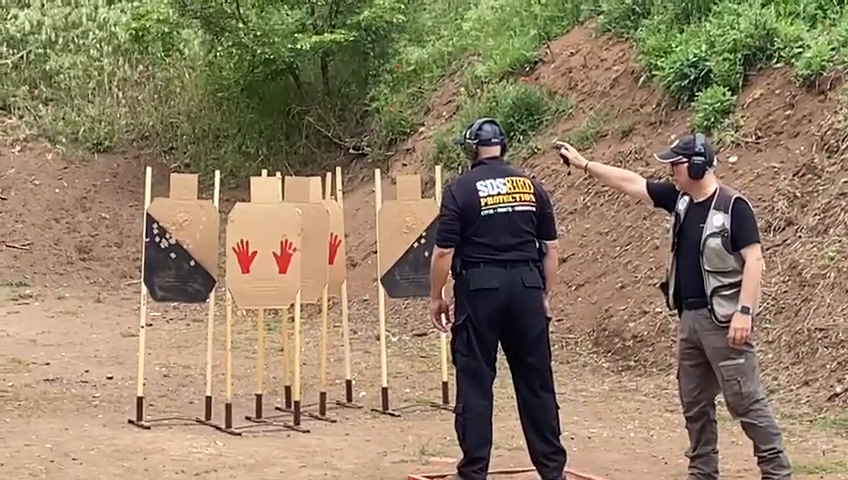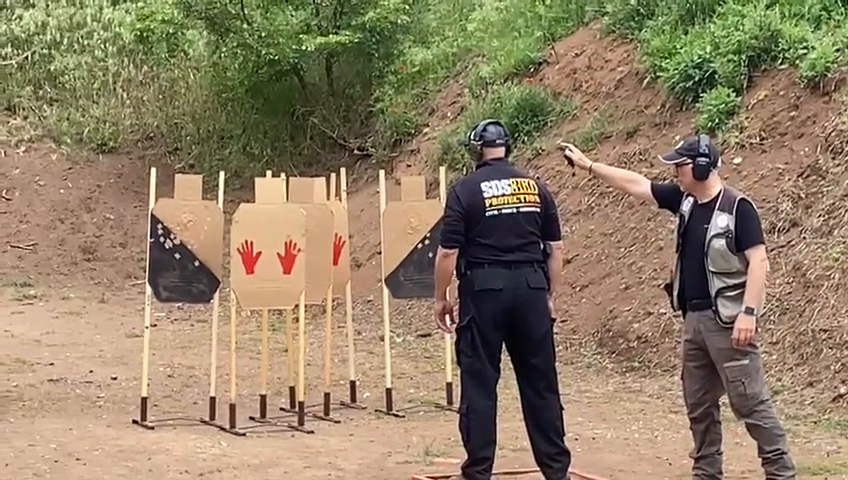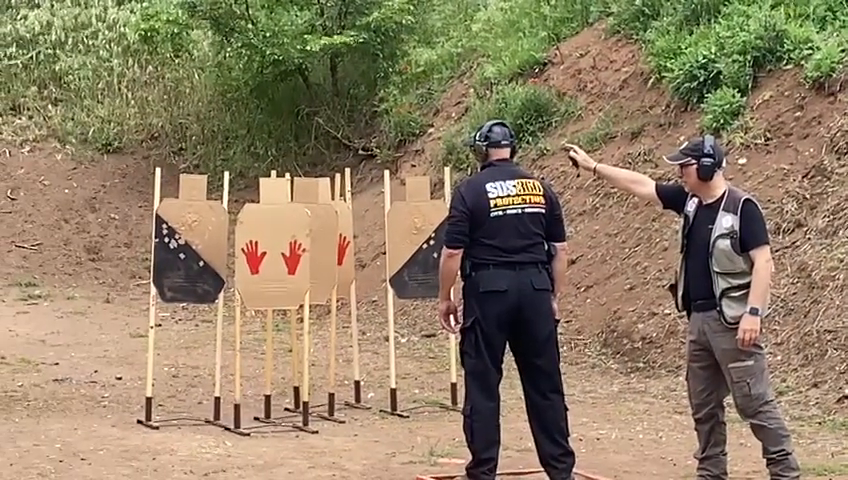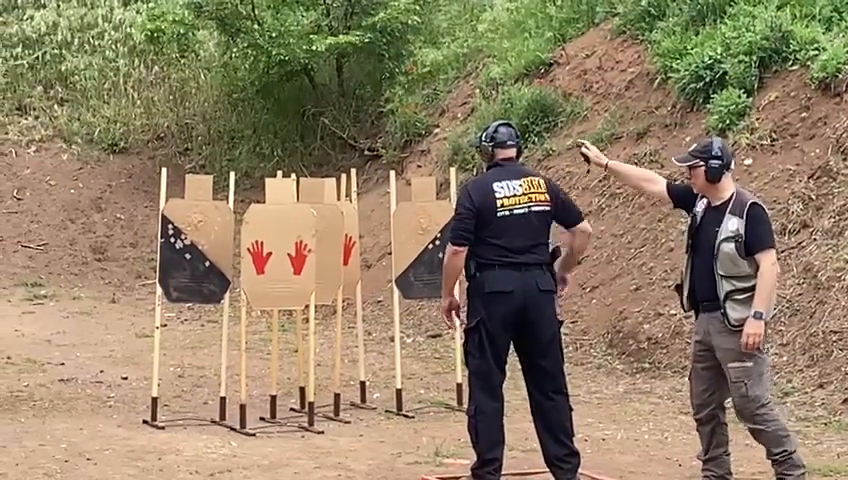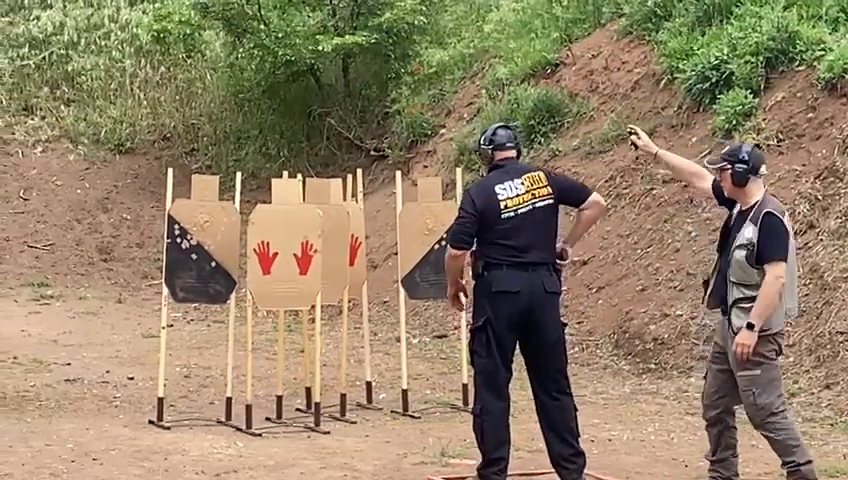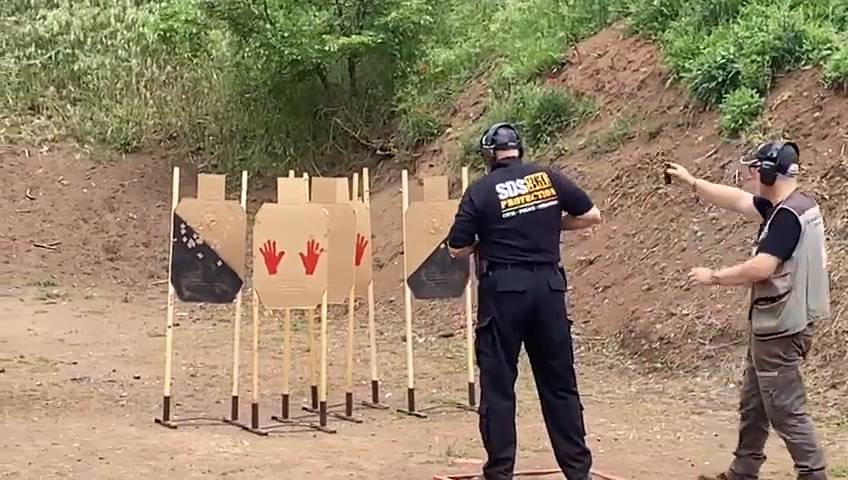
dt=0.3s
person 1, frame 1
left shoulder: (461, 188)
right shoulder: (531, 186)
left elbow: (444, 251)
right elbow: (551, 247)
left wrist: (436, 297)
right wrist: (545, 293)
left hip: (479, 288)
right hip: (526, 287)
left knee: (475, 382)
right knee: (536, 381)
person 1, frame 2
left shoulder: (465, 189)
right shoulder: (535, 187)
left elbow: (448, 252)
right elbow: (555, 247)
left wrist: (440, 298)
right wrist: (550, 294)
left hip: (484, 289)
right hip: (530, 288)
left knee: (479, 383)
right knee: (540, 381)
person 1, frame 3
left shoulder: (470, 189)
right shoulder: (540, 188)
left elbow: (452, 252)
right elbow: (559, 248)
left wrist: (445, 298)
right wrist: (554, 296)
left hip: (488, 289)
right hip: (534, 288)
left knee: (482, 383)
right knee: (545, 383)
person 1, frame 4
left shoulder: (476, 188)
right shoulder: (544, 185)
left elbow: (457, 249)
right elbow: (581, 231)
left wrist: (448, 294)
right wrist: (563, 270)
left hip: (492, 290)
right hip: (538, 288)
left knee: (486, 384)
right knee: (549, 383)
person 1, frame 5
left shoulder: (479, 191)
right shoulder: (546, 179)
left elbow: (456, 251)
right elbow: (595, 203)
left wrist: (454, 286)
right wrist: (569, 241)
left hip: (498, 289)
right hip: (543, 287)
left knee: (492, 384)
right knee: (553, 384)
person 1, frame 6
left shoulder: (480, 191)
right shoulder: (549, 179)
left elbow: (457, 247)
right elbow: (592, 215)
left hip: (503, 289)
right hip: (548, 286)
left knee: (498, 384)
right knee: (559, 381)
person 2, frame 1
left shoulder: (733, 205)
right shoulder: (680, 199)
left elbow: (754, 260)
right elbow: (631, 182)
left wrist: (744, 311)
right wrist: (584, 164)
left hip: (722, 319)
right hip: (689, 318)
left knee: (745, 400)
right knee: (694, 403)
person 2, frame 2
left shoulder: (737, 206)
right shoulder: (685, 200)
left elbow: (759, 261)
right elbow: (635, 183)
left wrist: (749, 312)
right wrist: (589, 165)
left hip: (727, 321)
right hip: (694, 319)
left knee: (749, 401)
right knee: (698, 403)
person 2, frame 3
left shoulder: (742, 206)
right shoulder: (689, 200)
left elbow: (763, 261)
right elbow: (639, 184)
left wrist: (753, 312)
right wrist: (592, 165)
left hip: (732, 321)
right hip: (698, 319)
left knee: (754, 402)
right knee: (703, 404)
person 2, frame 4
left shoulder: (749, 209)
right shoulder: (698, 201)
left elbow: (769, 265)
right elbow: (652, 182)
left wrist: (758, 316)
right wrist: (604, 162)
left hip: (736, 323)
right hip: (704, 321)
left knee: (752, 405)
right knee: (705, 405)
person 2, frame 5
left shoulder: (769, 218)
right shoulder: (740, 204)
left elbow: (776, 279)
right elbow: (697, 177)
left wrist: (751, 328)
right wrist: (654, 150)
left hip: (754, 329)
right hip: (733, 324)
left knee: (765, 410)
right knee: (715, 405)
person 2, frame 6
left shoulder: (789, 213)
right shoulder: (782, 206)
left elbow: (761, 268)
right elbow: (738, 200)
left wrist: (714, 277)
right wrist: (690, 181)
left hip: (782, 328)
right hip: (770, 326)
left knee: (785, 410)
right knee: (752, 403)
